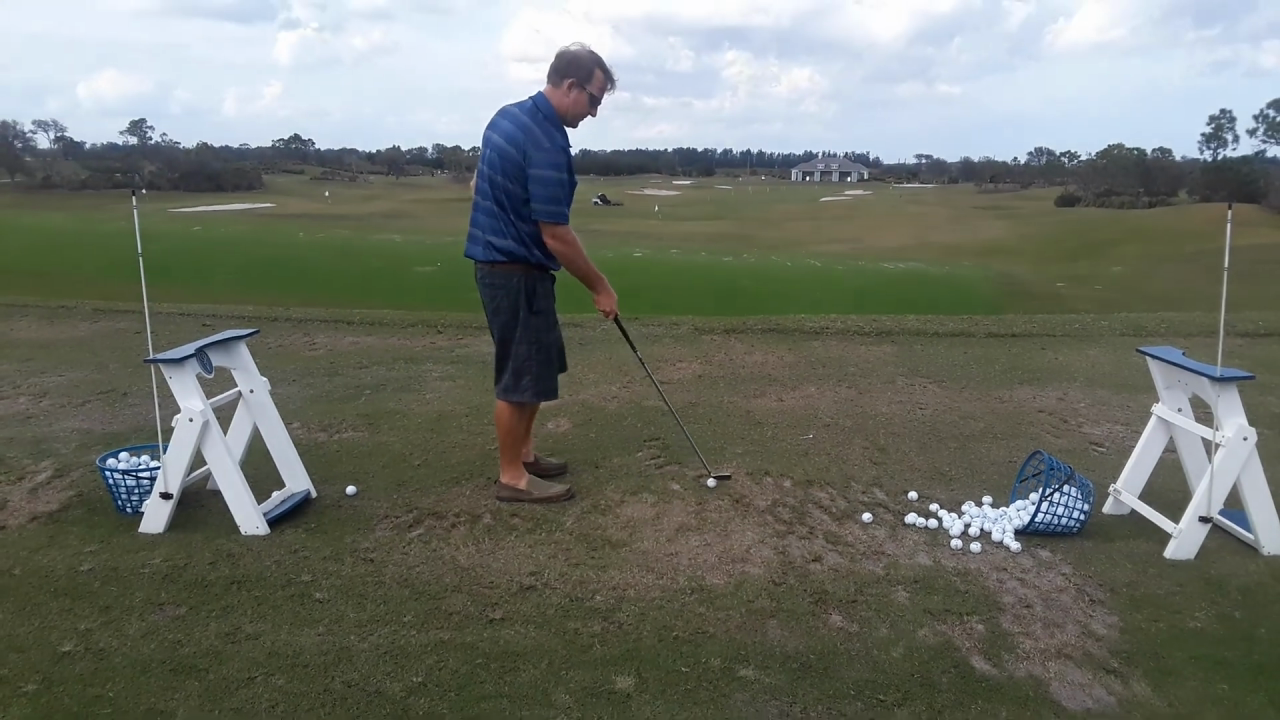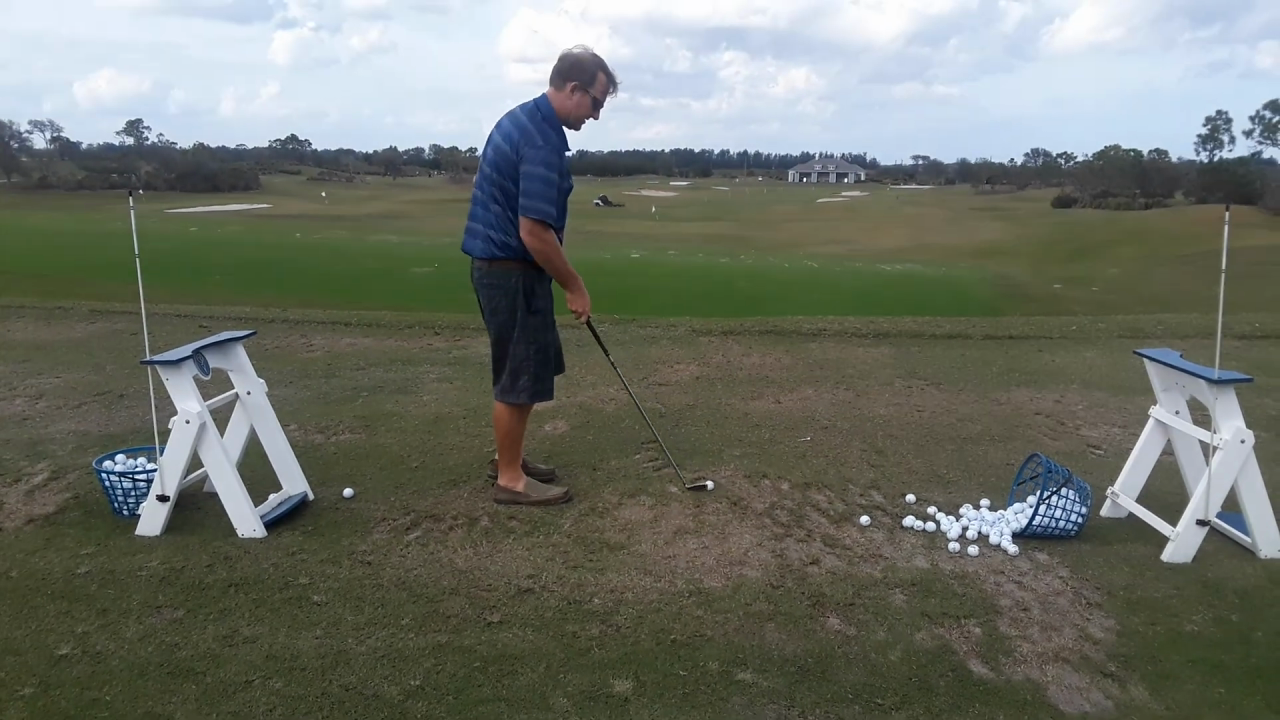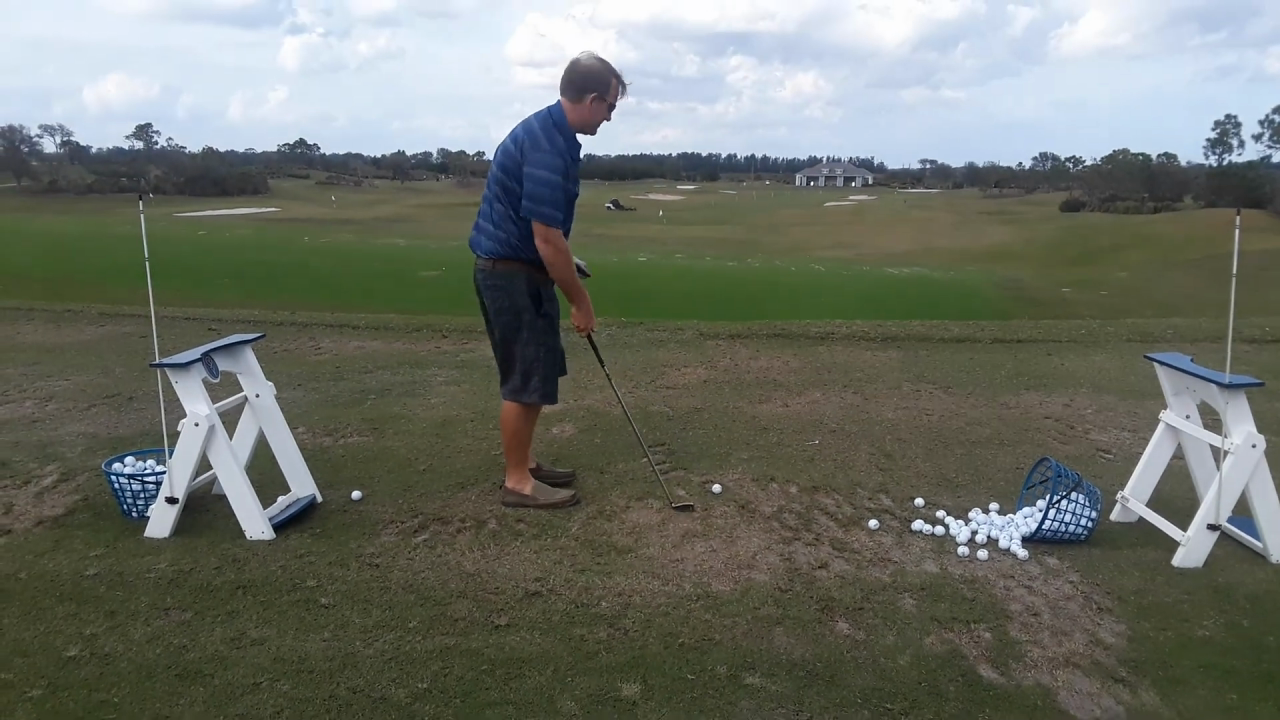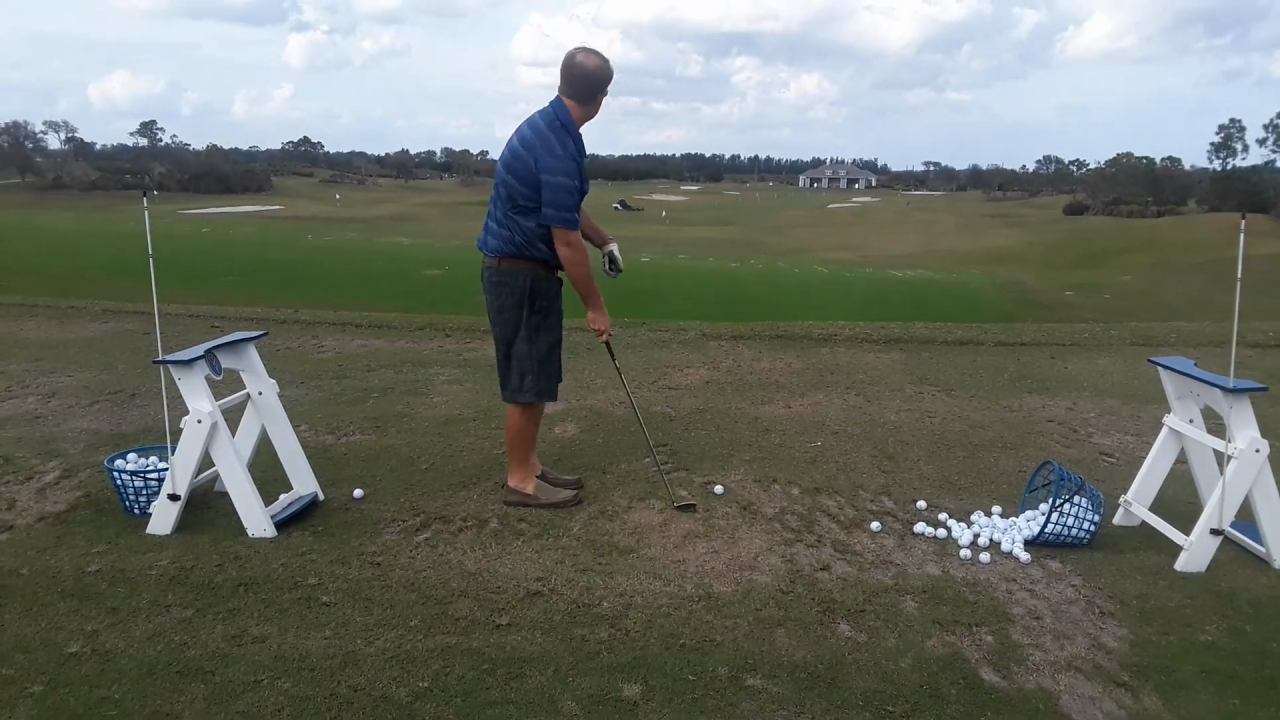
dt=0.2s
person 1, frame 1
left shoulder: (508, 115)
right shoulder: (547, 142)
left elbow: (478, 185)
right elbow: (557, 237)
right wrist: (600, 287)
left hip: (501, 261)
right hip: (516, 272)
left knee: (539, 364)
right knee: (522, 374)
left ankle: (521, 452)
right ankle: (512, 476)
person 1, frame 2
left shoulder: (521, 118)
right shoulder: (542, 140)
left elbow: (486, 190)
right elbow: (535, 233)
right wrist: (574, 286)
left hip: (502, 264)
right hip: (510, 271)
left knee: (533, 367)
right knee: (518, 375)
left ankle: (509, 457)
right ankle: (509, 479)
person 1, frame 3
left shoulder: (545, 128)
right shoulder: (549, 148)
right elbow: (547, 239)
left wrist: (567, 261)
right wrist: (580, 302)
left hip: (513, 267)
right hip: (513, 273)
left knee: (538, 371)
right knee: (526, 378)
left ankle: (523, 461)
right ankle: (517, 481)
person 1, frame 4
left shoulder: (546, 126)
right shoulder: (558, 148)
right elbow: (566, 242)
left wrist: (606, 241)
right wrist: (594, 306)
left hip: (519, 267)
right hip: (521, 273)
left knee: (535, 376)
right knee: (527, 378)
left ankle: (529, 465)
right ankle: (519, 481)
